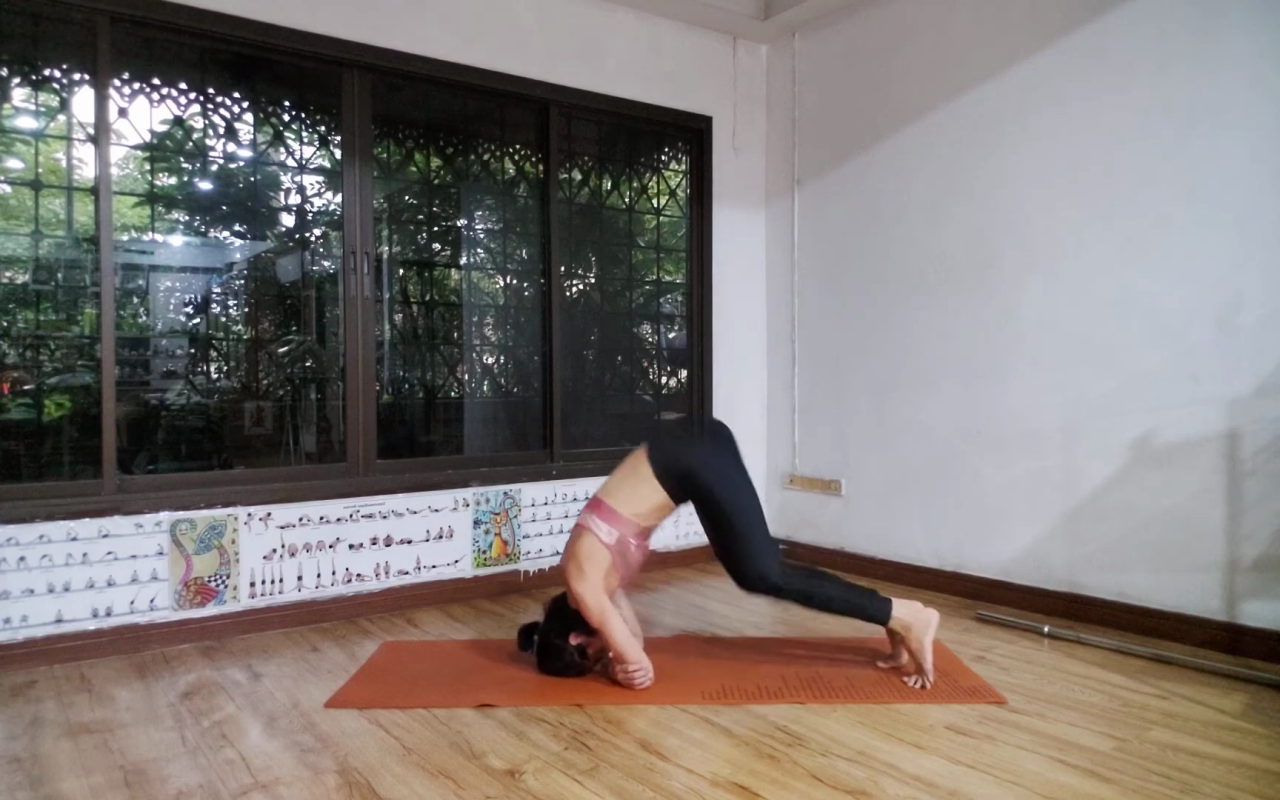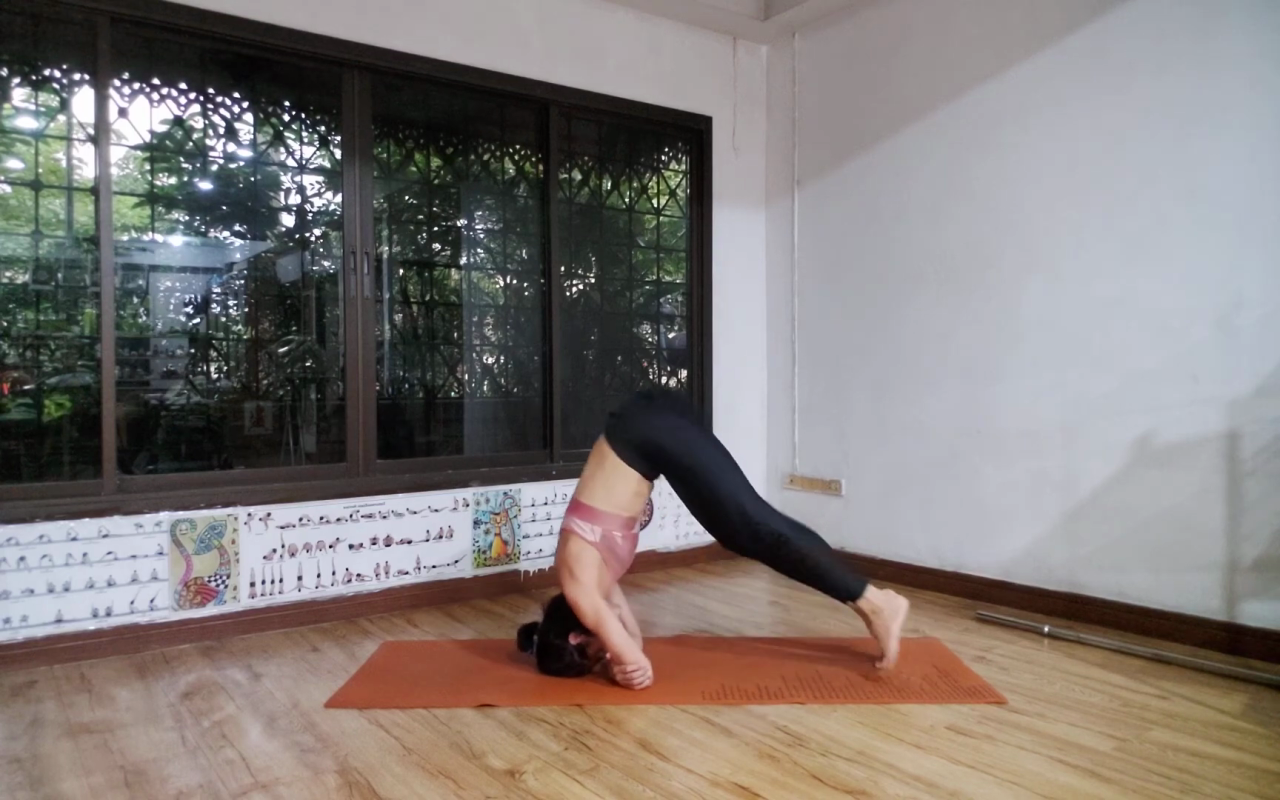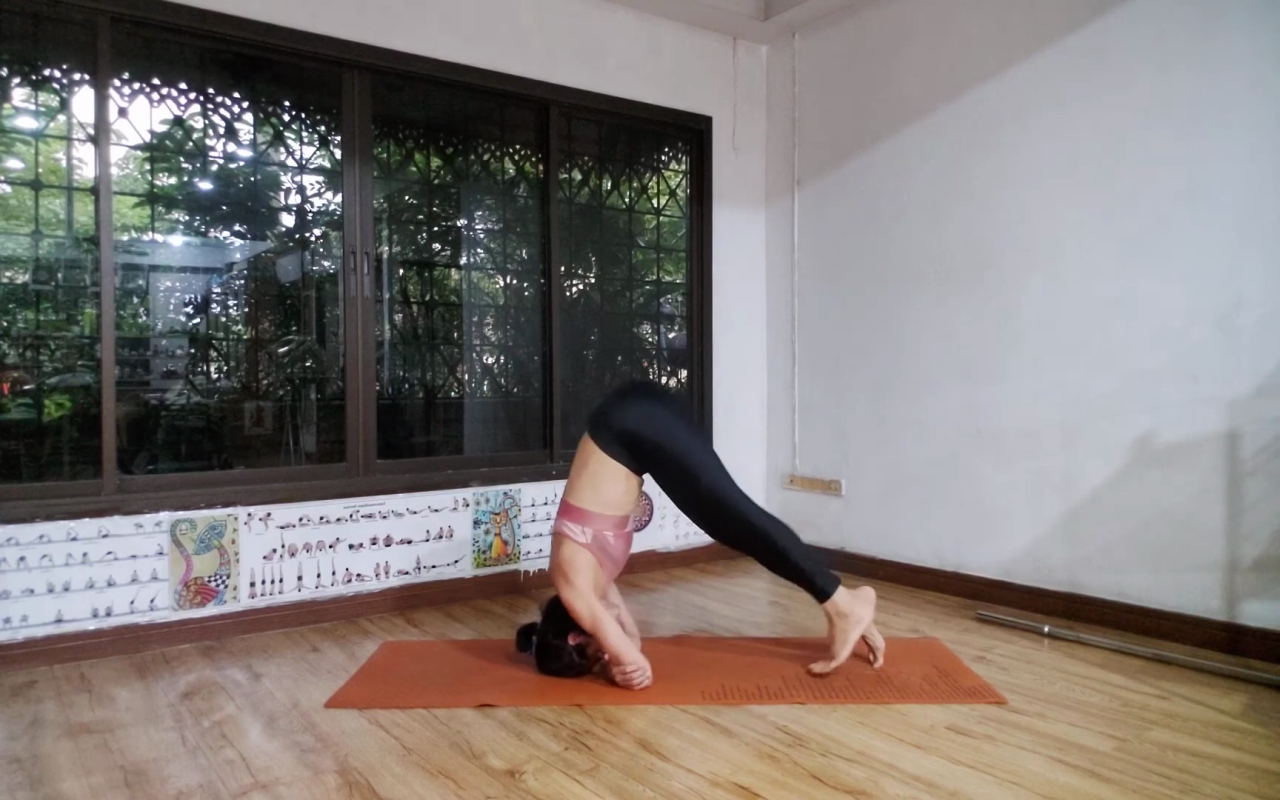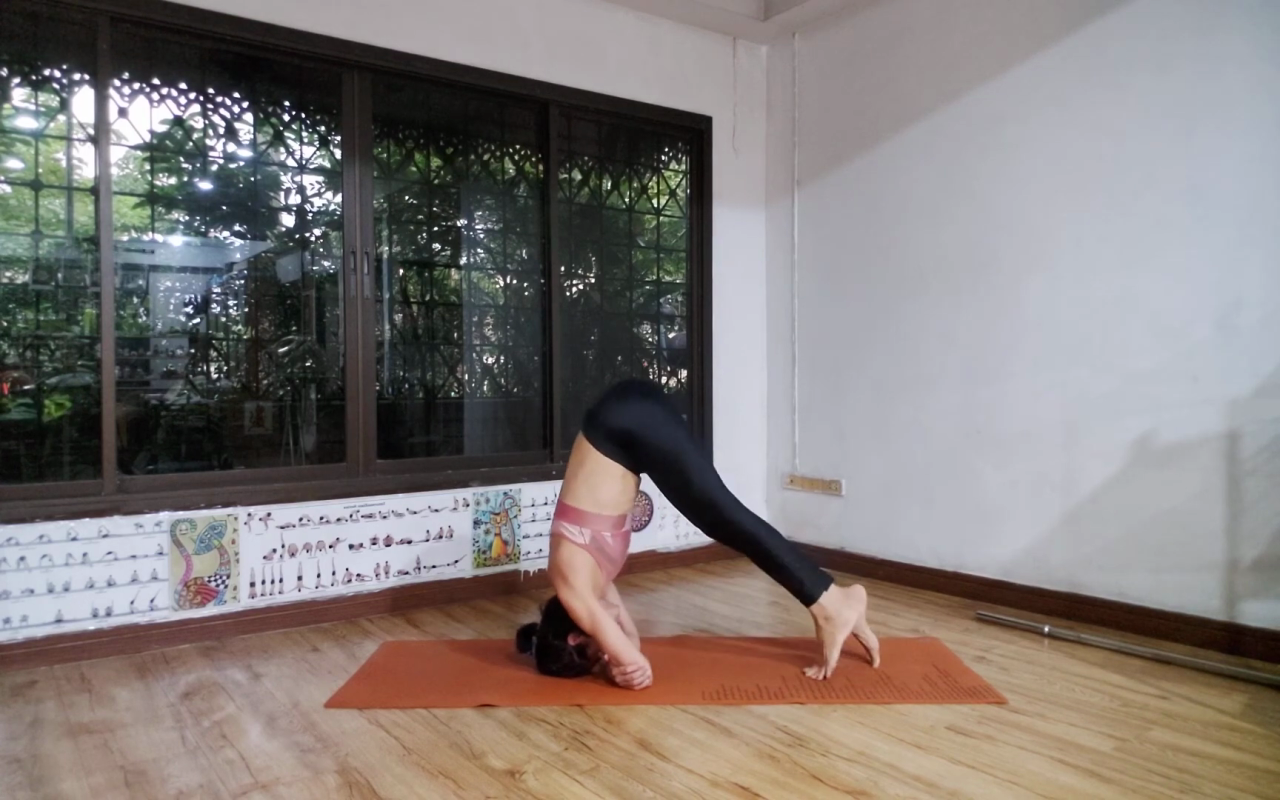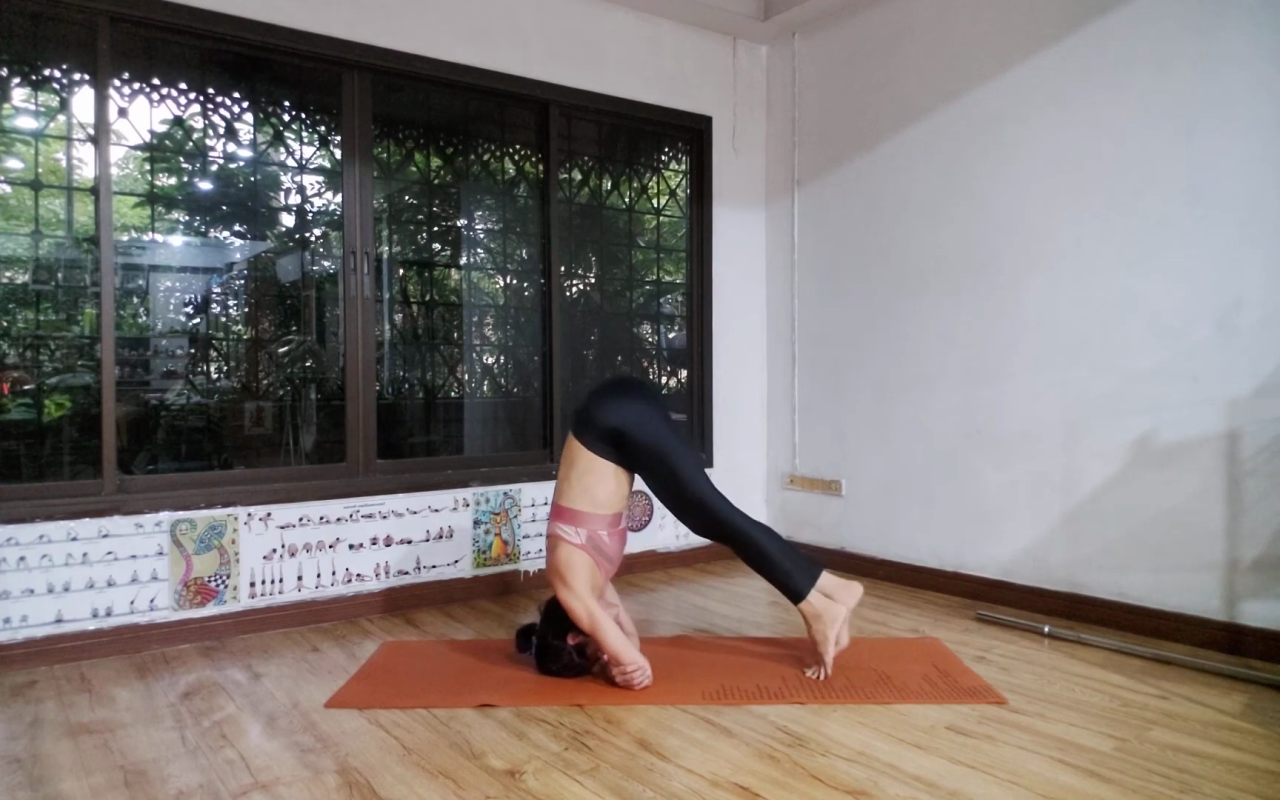
dt=0.2s
person 1, frame 1
left shoulder: (583, 579)
right shoulder: (592, 573)
left elbow: (639, 670)
right elbow: (633, 640)
left wrist: (619, 666)
right wrist: (620, 658)
left hip: (691, 461)
right hip: (696, 454)
left knee: (762, 574)
right knee: (757, 574)
left ankle: (904, 618)
right ankle: (896, 615)
person 1, frame 2
left shoulder: (580, 585)
right shoulder: (585, 575)
left elbow: (638, 670)
right elbow: (632, 640)
left wrist: (617, 665)
right wrist: (618, 657)
left hip: (652, 432)
right hip: (652, 430)
left knee: (750, 525)
right knee: (741, 534)
left ankle: (874, 602)
right ankle: (870, 602)
person 1, frame 3
left shoulder: (576, 587)
right shoulder: (579, 576)
left elbow: (638, 671)
left wrist: (614, 665)
right wrist: (615, 658)
left hip: (637, 422)
right hip: (635, 424)
right knee: (729, 525)
left ankle: (843, 606)
right ankle: (845, 603)
person 1, frame 4
left shoulder: (574, 588)
right shoulder: (579, 578)
left elbow: (637, 671)
left hip: (630, 420)
right hip: (628, 421)
right knee: (721, 522)
left ankle: (829, 609)
right ankle: (836, 600)
person 1, frame 5
left shoulder: (573, 587)
right shoulder: (577, 578)
left elbow: (636, 671)
right knee: (708, 518)
left ankle: (817, 606)
right ankle: (827, 588)
